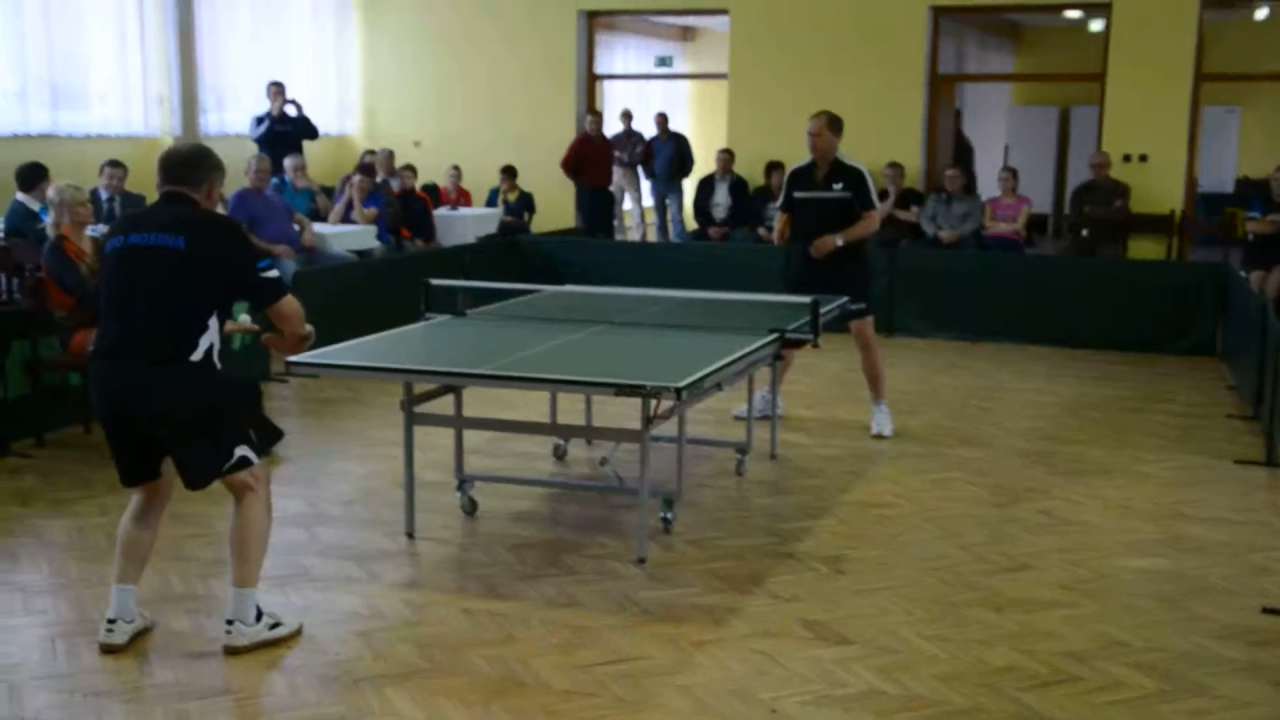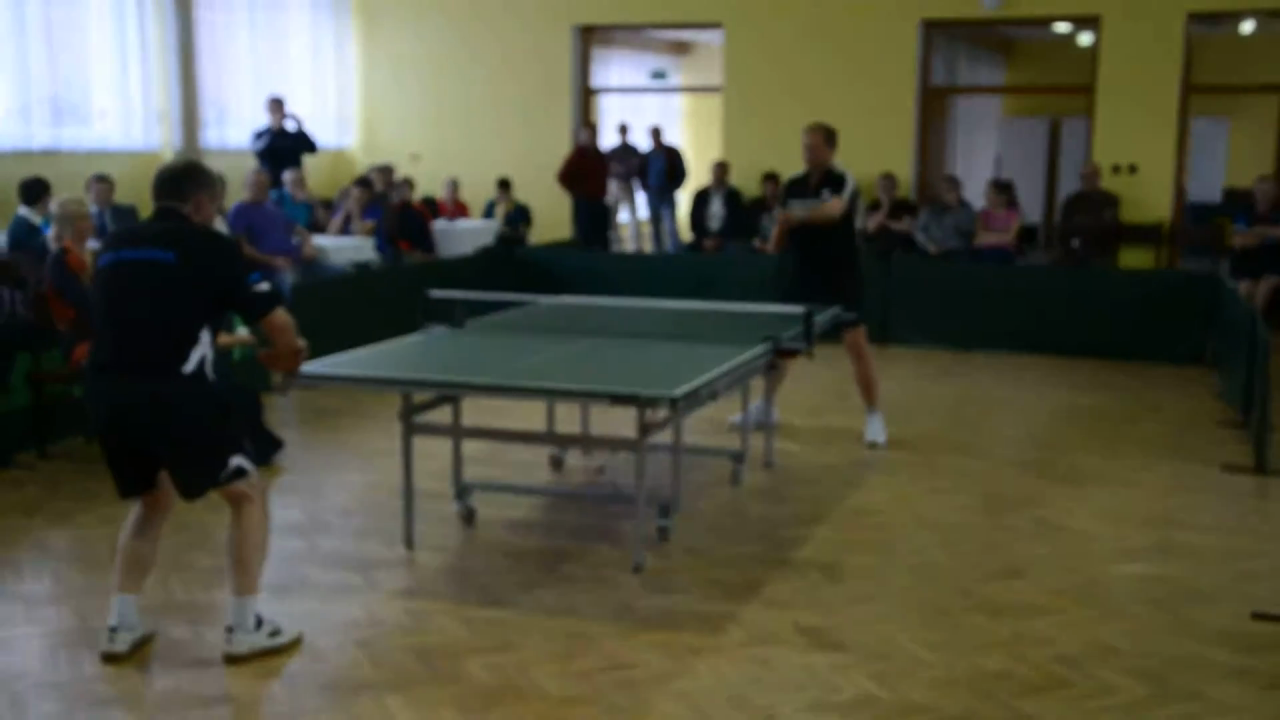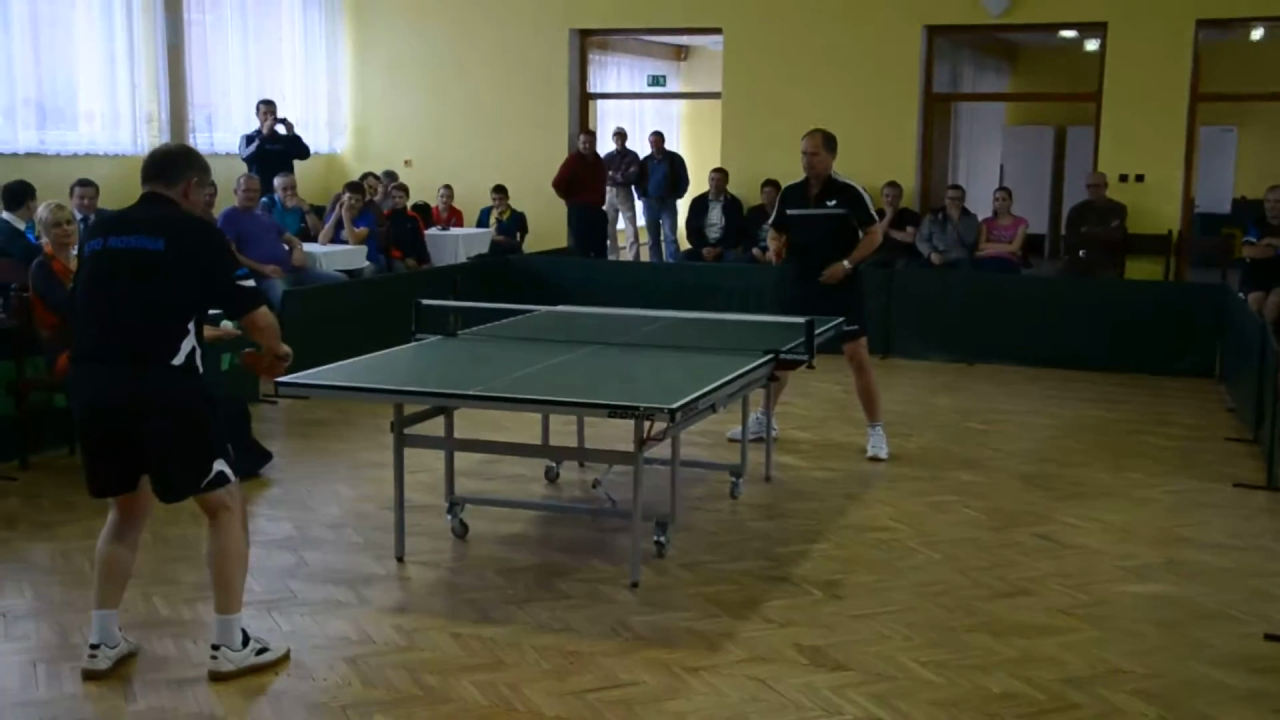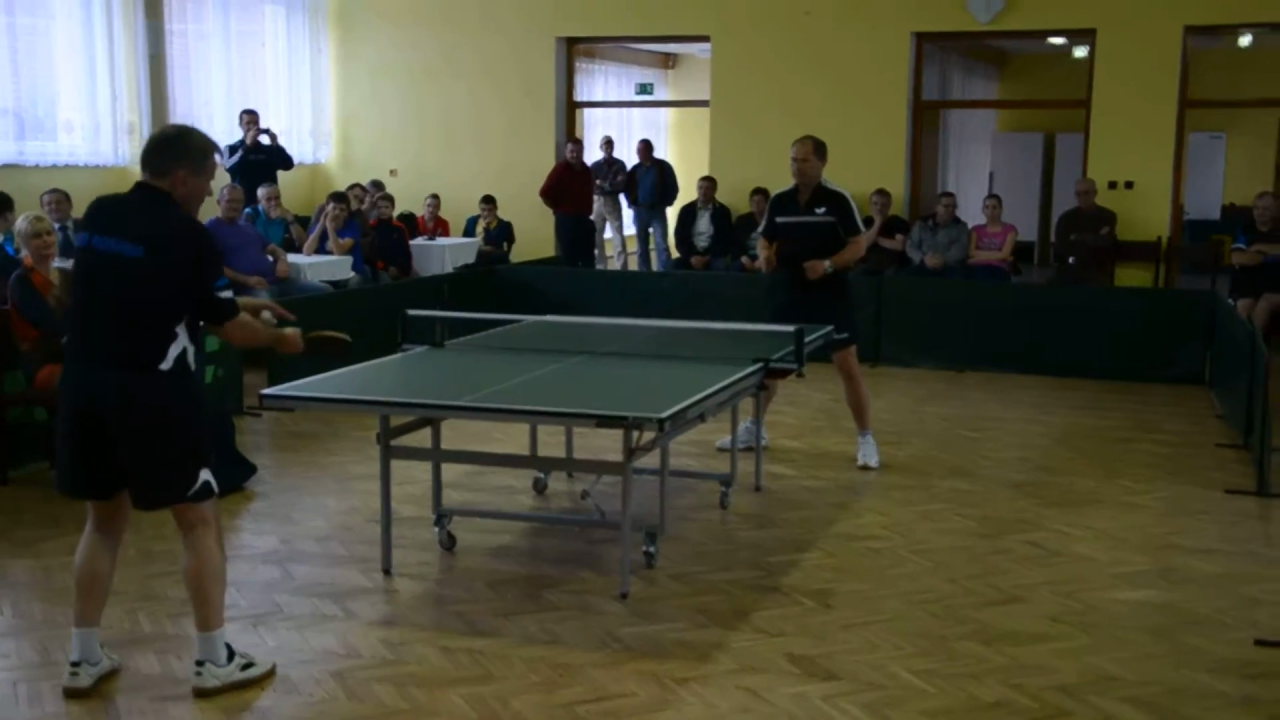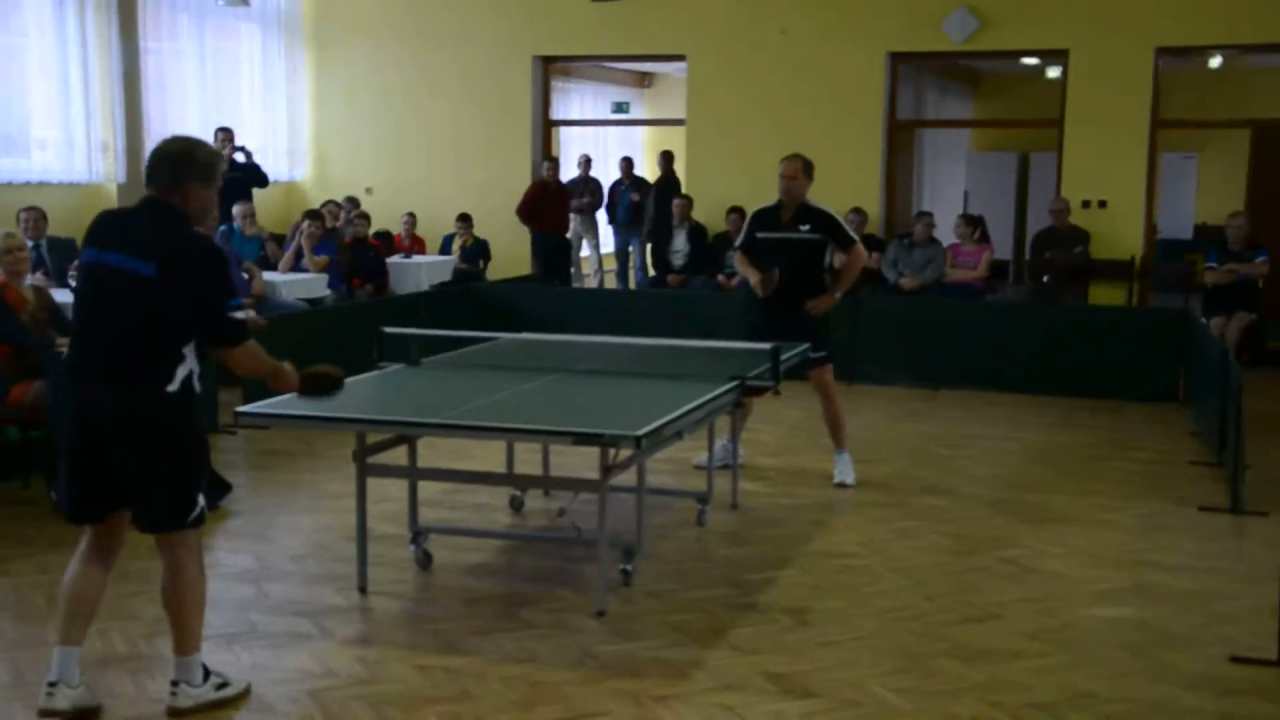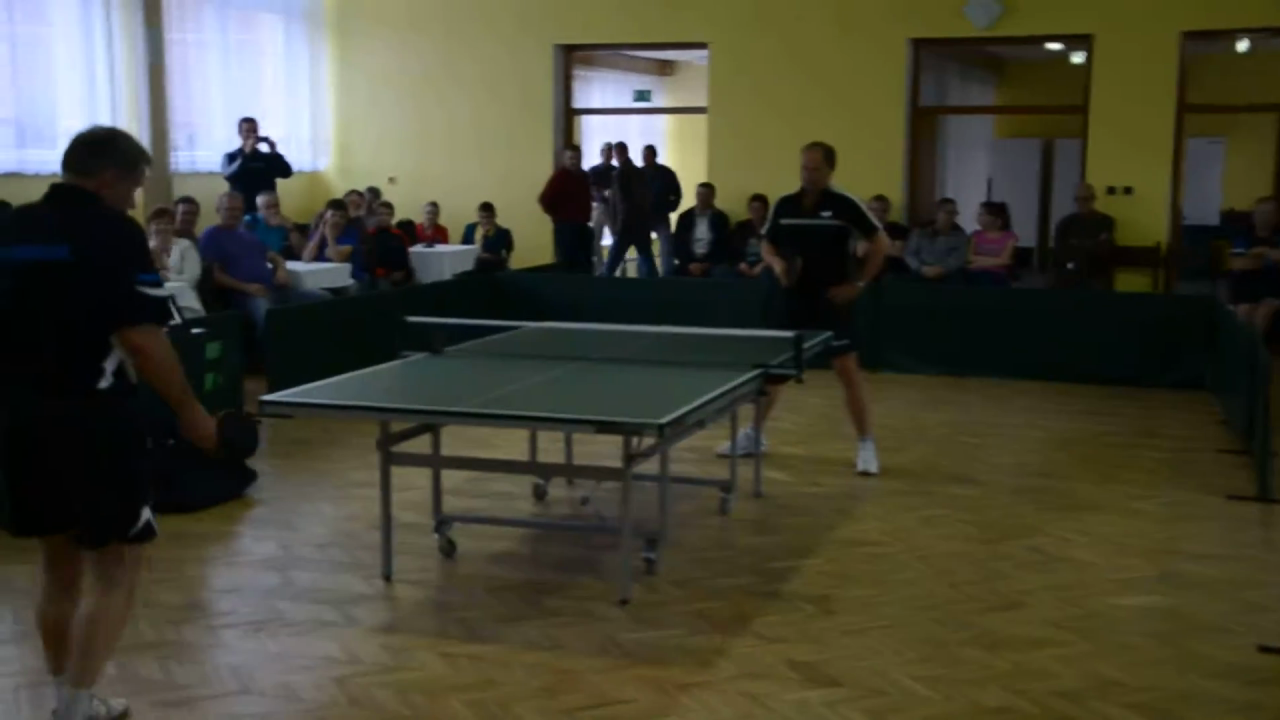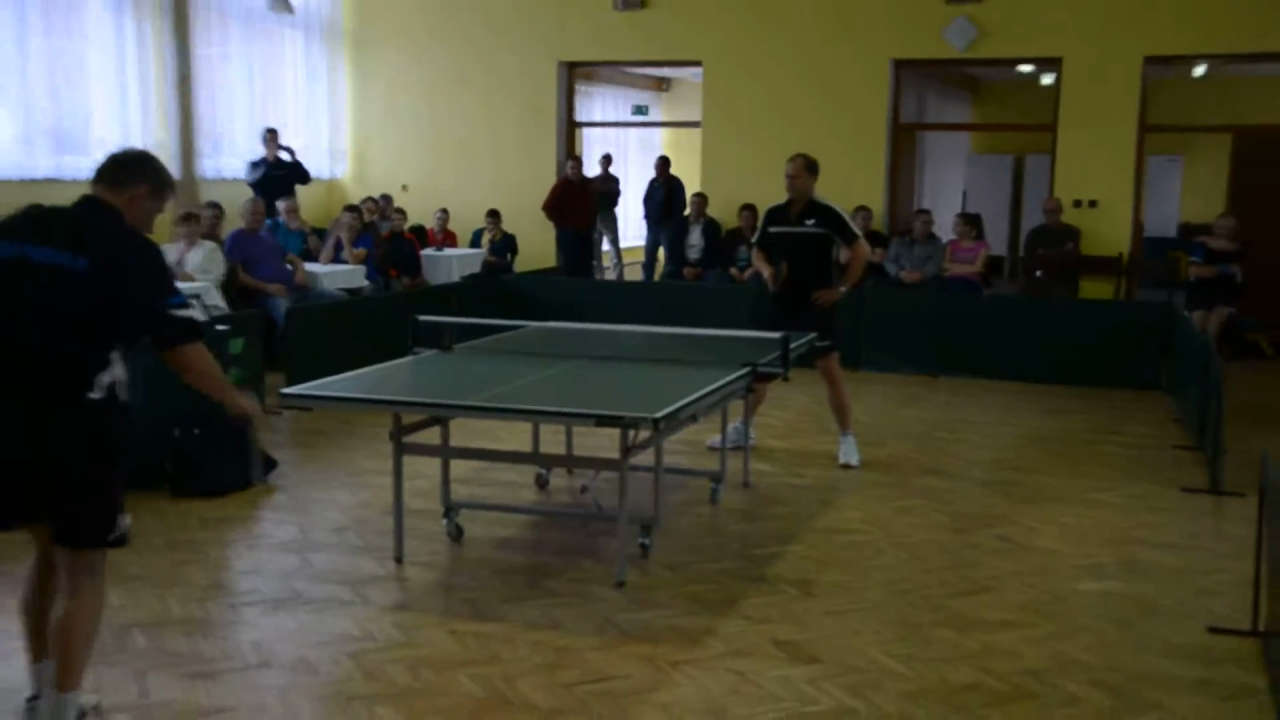
dt=0.7s
person 1, frame 1
left shoulder: (122, 232)
right shoulder: (218, 231)
right elbow: (287, 311)
right wrist: (293, 336)
left hip: (112, 379)
right hip: (180, 381)
left knee: (151, 490)
right knee: (252, 484)
left ankle: (119, 617)
right ankle: (244, 621)
person 1, frame 2
left shoulder: (115, 248)
right shoulder: (209, 246)
right elbow: (277, 323)
right wrist: (289, 351)
left hip: (108, 394)
right hip: (173, 394)
left knee: (152, 500)
right knee: (248, 494)
left ankle: (121, 626)
right ankle: (245, 628)
person 1, frame 3
left shoulder: (100, 232)
right shoulder: (196, 233)
right elbow: (256, 319)
right wrist: (278, 352)
left hip: (92, 385)
right hip: (161, 387)
left knee: (127, 508)
right knee: (226, 505)
left ankle: (103, 643)
right ankle: (230, 646)
person 1, frame 4
left shoulder: (97, 216)
right shoulder: (185, 234)
right elbow: (229, 328)
left wrist: (240, 304)
right wrist: (279, 339)
left hip: (85, 384)
right hip: (150, 390)
left knee: (104, 519)
right knee: (199, 521)
left ankle: (83, 660)
right ankle: (214, 661)
person 1, frame 5
left shoulder: (103, 230)
right shoulder: (197, 252)
right elbow: (234, 353)
left wrist: (220, 310)
right wrist: (281, 375)
left hip: (88, 401)
right hip: (154, 411)
left knee: (98, 541)
right knee: (179, 545)
person 1, frame 6
right shoulder: (113, 231)
right elbow: (142, 338)
right wrist: (189, 410)
right hip: (90, 414)
left knee: (59, 562)
right knee: (116, 563)
person 1, frame 7
right shoulder: (130, 252)
right elbow: (183, 352)
right wrist: (236, 401)
right hip: (76, 422)
left knee: (49, 554)
right knee: (84, 565)
person 2, frame 1
left shoulder: (856, 175)
right shoulder: (796, 175)
left elbow: (872, 222)
right elbow: (784, 213)
left wrist: (837, 239)
right wrist: (780, 230)
left hip: (847, 269)
right hip: (804, 268)
left knee: (864, 336)
left ankle: (880, 408)
right ankle: (770, 397)
person 2, frame 2
left shoulder: (843, 181)
right shoulder: (793, 185)
left elbow: (832, 211)
right elbow: (784, 225)
left wrist: (799, 214)
right wrist: (776, 240)
left hip: (839, 278)
right hip: (801, 277)
left knee: (856, 345)
left ankle: (874, 417)
right ankle: (766, 406)
person 2, frame 3
left shoulder: (850, 193)
right shoulder: (789, 193)
left elbow: (874, 235)
right elbow: (774, 231)
left wrist: (847, 264)
right wrist: (775, 247)
left hip: (841, 290)
right hip: (798, 289)
left knee: (858, 358)
left ankle: (876, 431)
right ankle: (764, 419)
person 2, frame 4
left shoulder: (838, 200)
right shoulder: (779, 201)
left elbow: (858, 245)
right elbow: (765, 240)
left wrist: (828, 265)
right wrist: (765, 256)
left hip: (830, 297)
right hip: (788, 296)
left knee: (847, 367)
left ankle: (866, 439)
right ankle: (754, 428)
person 2, frame 5
left shoulder: (823, 219)
right shoulder: (759, 218)
left elbow: (857, 255)
right elbow: (740, 257)
left wrist: (834, 295)
right wrist: (752, 275)
left hip: (807, 314)
right hip: (765, 313)
left knee: (824, 385)
left ankle: (842, 457)
right ankle: (730, 446)
person 2, frame 6
left shoulder: (845, 206)
right shoulder: (784, 205)
left elbow: (880, 243)
right elbow: (768, 245)
left wrist: (858, 284)
right wrist: (776, 264)
left hip: (831, 302)
right hip: (791, 300)
left knee: (847, 372)
left ankle: (865, 445)
right ankle: (754, 435)
person 2, frame 7
left shoulder: (829, 215)
right shoulder: (772, 215)
left elbow: (861, 251)
right elbow: (757, 252)
left wrist: (840, 289)
right wrist: (765, 270)
left hip: (815, 306)
right hip: (778, 304)
left knee: (830, 371)
left ankle: (847, 440)
right ankle: (742, 429)
